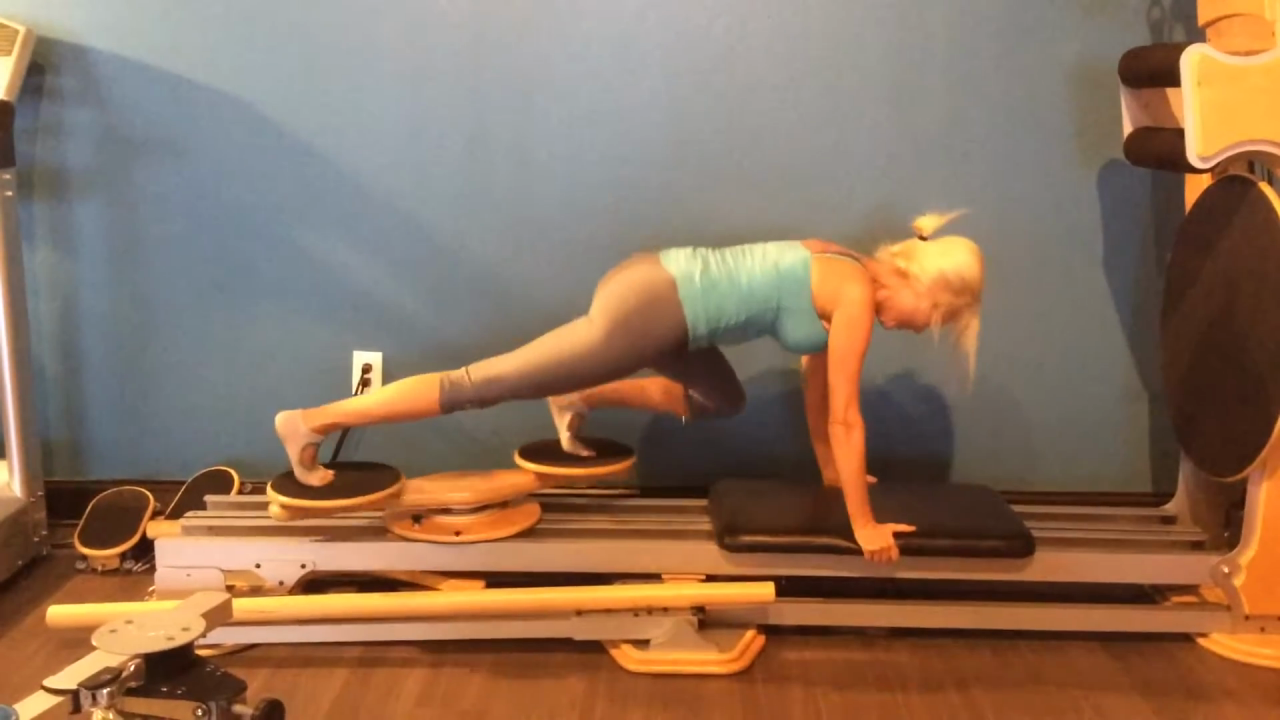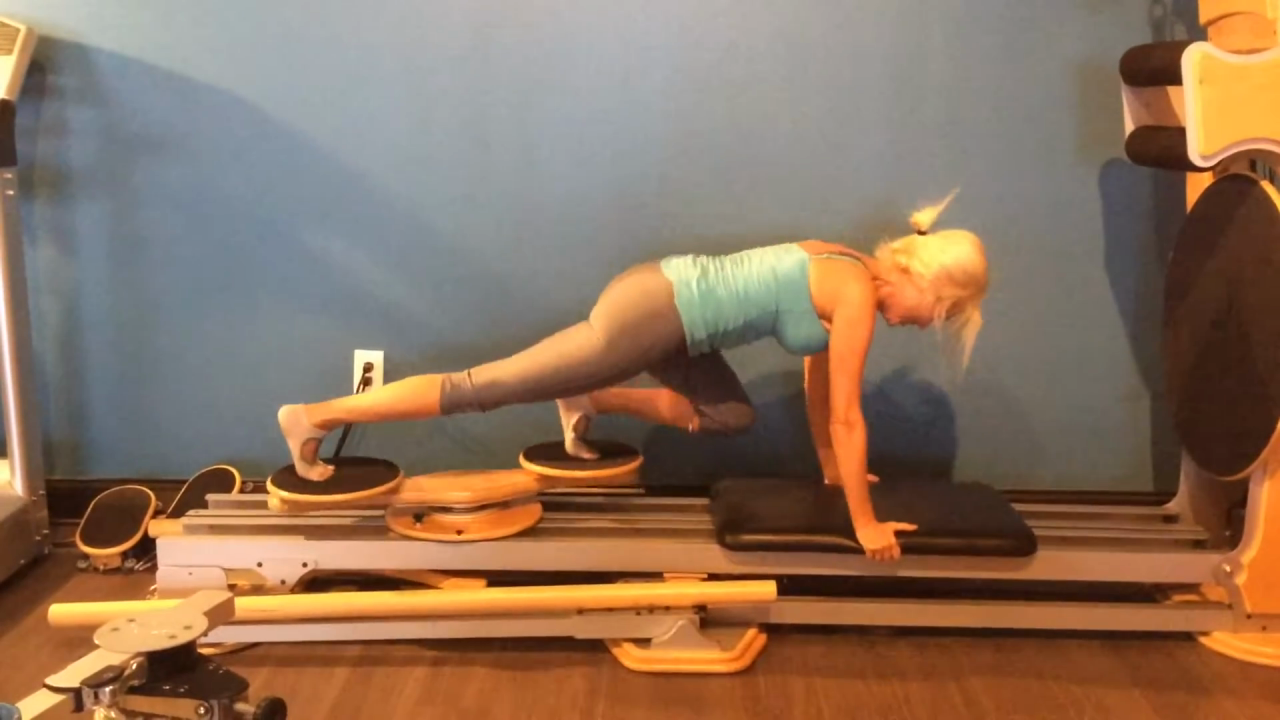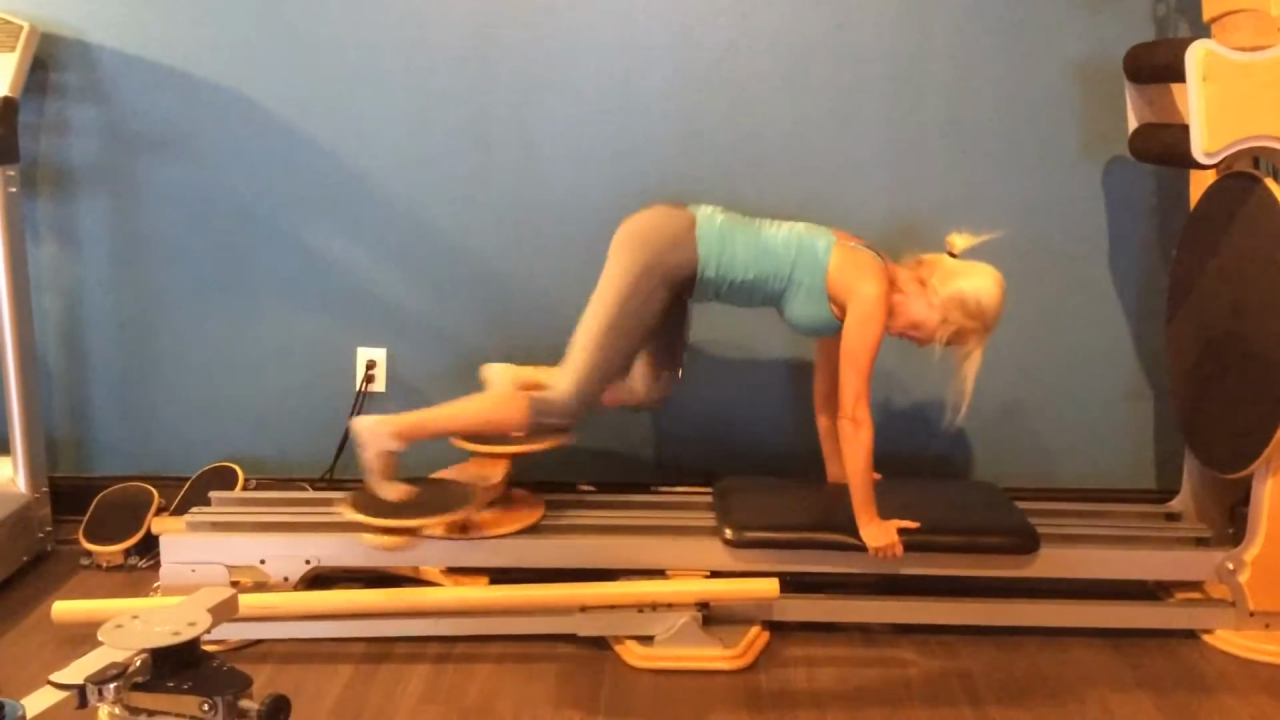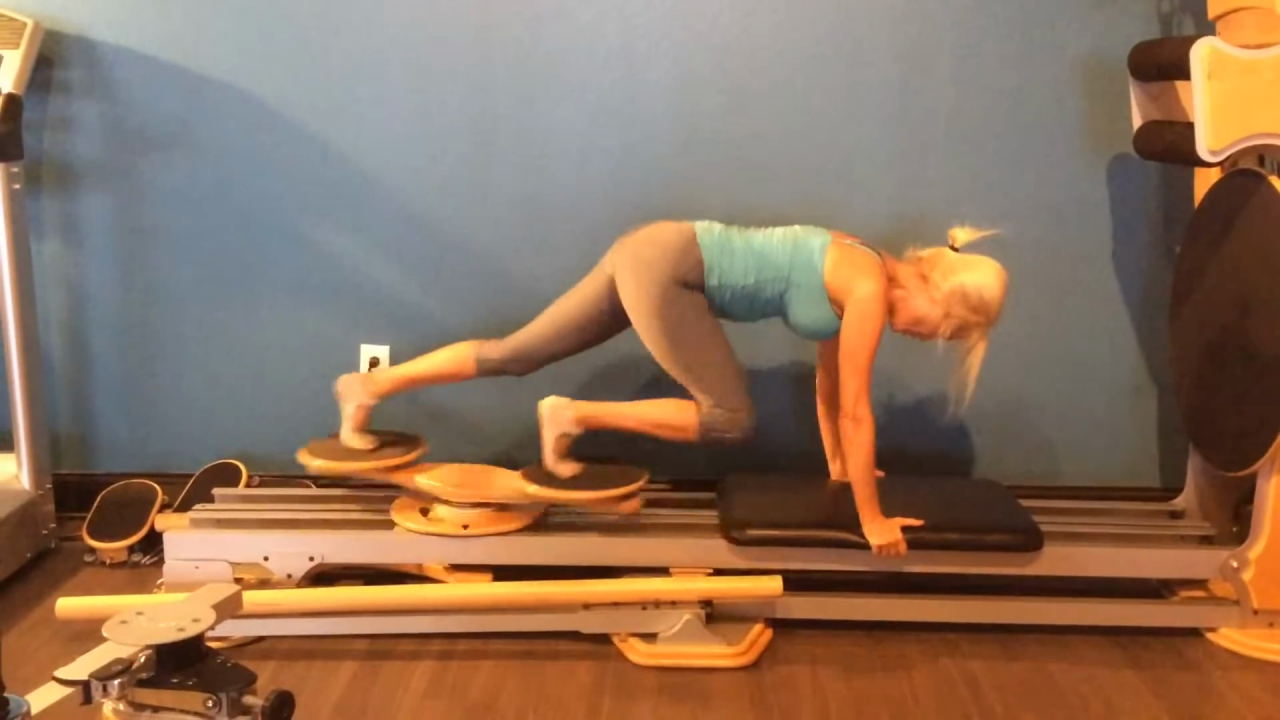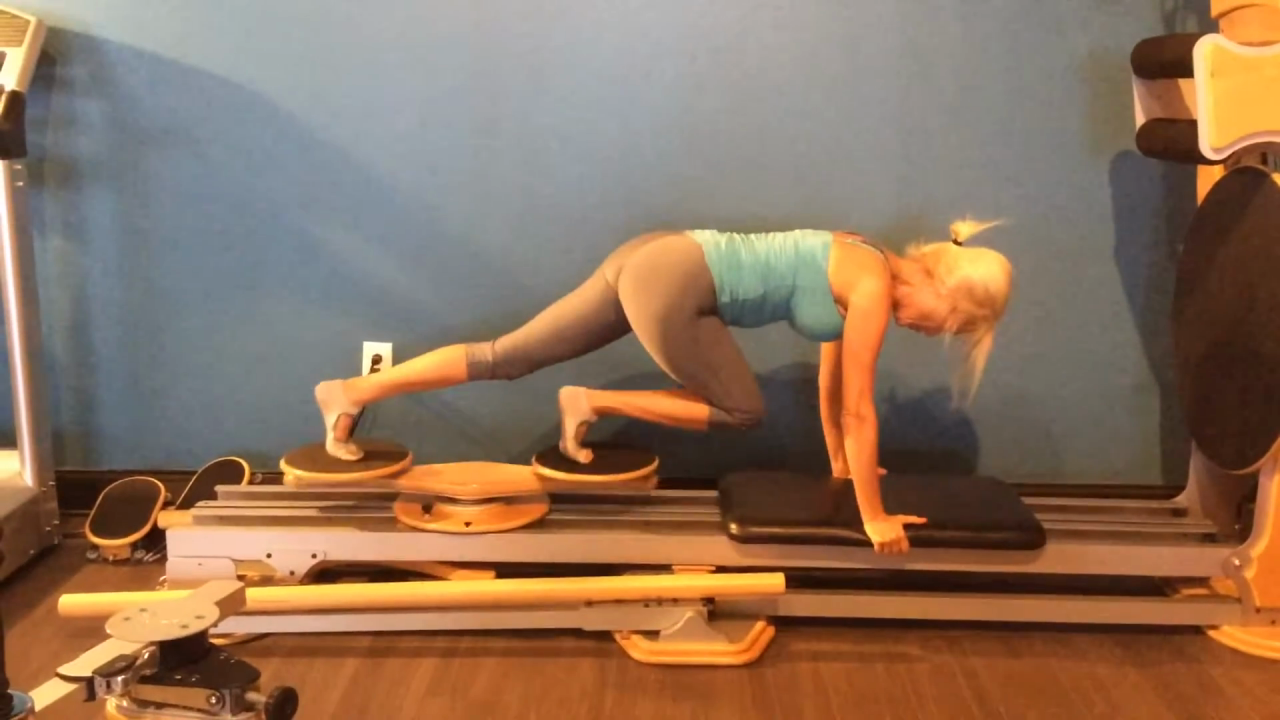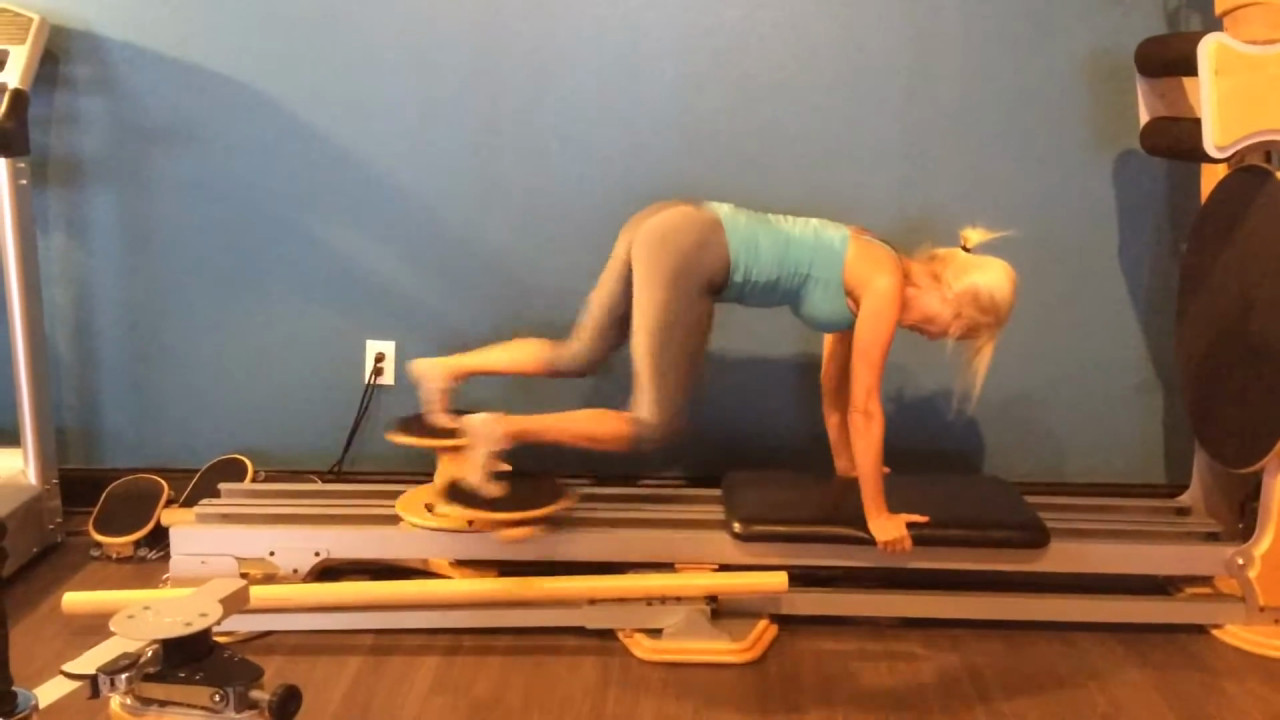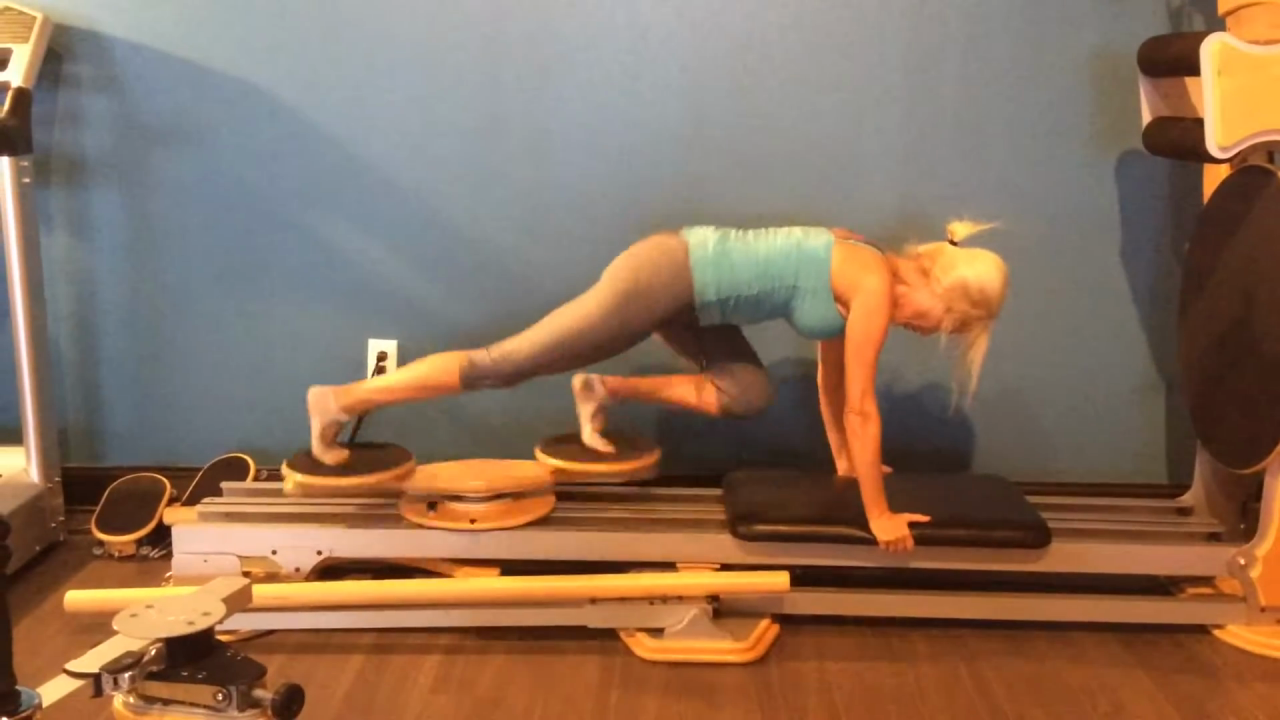
dt=0.4s
person 1, frame 1
left shoulder: (840, 273)
right shoulder: (857, 293)
left elbow: (817, 388)
right elbow: (843, 418)
left wrist: (832, 475)
right wrist: (864, 524)
left hip: (656, 281)
right hip: (647, 309)
left knee: (722, 400)
right knee: (484, 385)
left ankle: (579, 397)
right ankle: (311, 420)
person 1, frame 2
left shoulder: (842, 268)
right shoulder: (858, 294)
left elbow: (818, 386)
right elbow: (846, 417)
left wrist: (833, 473)
right wrist: (865, 523)
left hip: (658, 296)
right hip: (647, 320)
left knee: (733, 417)
right knee: (480, 389)
left ankle: (592, 399)
right ankle: (312, 417)
person 1, frame 3
left shoulder: (856, 283)
right shoulder: (872, 291)
left elbow: (827, 390)
right elbow: (853, 413)
left wrist: (836, 474)
right wrist: (868, 520)
left hip: (671, 237)
right hip: (663, 247)
left knee: (649, 390)
right knee: (568, 407)
left ankle: (510, 379)
right ankle: (391, 431)
person 1, frame 4
left shoulder: (854, 278)
right shoulder: (871, 287)
left elbow: (828, 385)
right elbow: (854, 411)
left wrist: (841, 470)
right wrist: (872, 518)
left hip: (651, 256)
right hip: (665, 265)
left knee: (515, 355)
right knee: (732, 421)
left ankle: (369, 388)
right ankle: (573, 415)
person 1, frame 5
left shoulder: (862, 270)
right shoulder: (875, 286)
left elbow: (831, 384)
right elbow: (857, 411)
left wrist: (842, 469)
right wrist: (873, 515)
left hip: (652, 259)
right hip: (671, 287)
left knee: (503, 357)
right knee: (743, 410)
left ankle: (349, 392)
right ankle: (593, 401)
person 1, frame 6
left shoulder: (867, 277)
right shoulder: (887, 284)
left elbow: (834, 383)
right elbow: (863, 406)
left wrist: (843, 468)
right wrist: (877, 515)
left hip: (667, 226)
right hip: (684, 249)
left knee: (579, 358)
right knee: (656, 423)
left ankle: (441, 370)
right ankle: (502, 430)
person 1, frame 7
left shoulder: (857, 273)
right shoulder: (876, 286)
left elbow: (831, 378)
right elbow: (859, 408)
left wrist: (847, 464)
right wrist: (879, 514)
left hip: (677, 261)
right hip: (662, 280)
left knee: (749, 394)
right knee: (502, 365)
left ankle: (608, 389)
right ankle: (342, 399)
